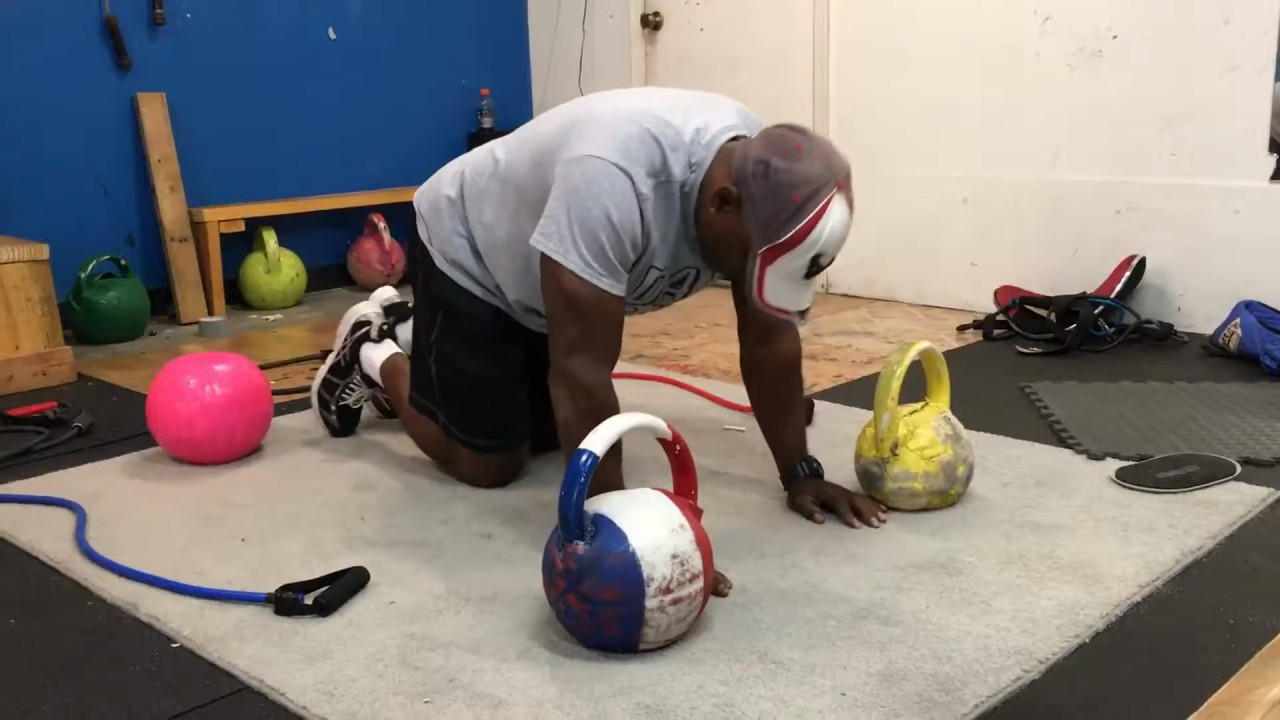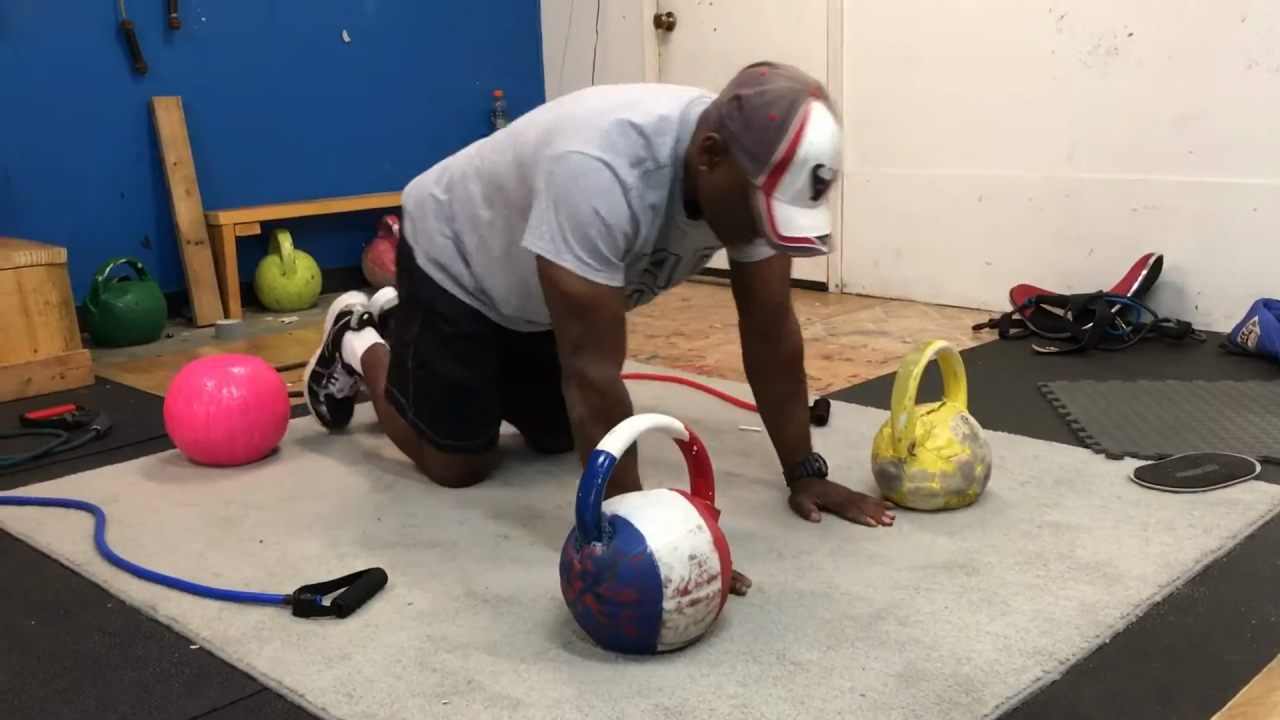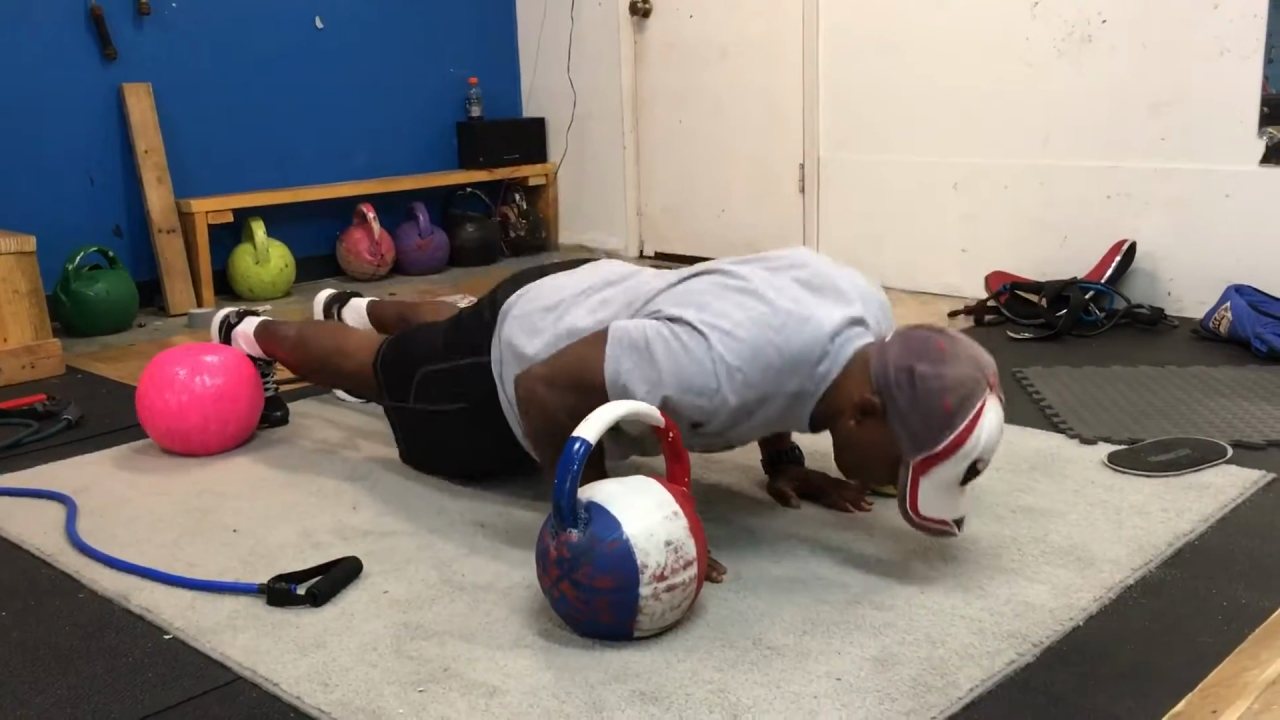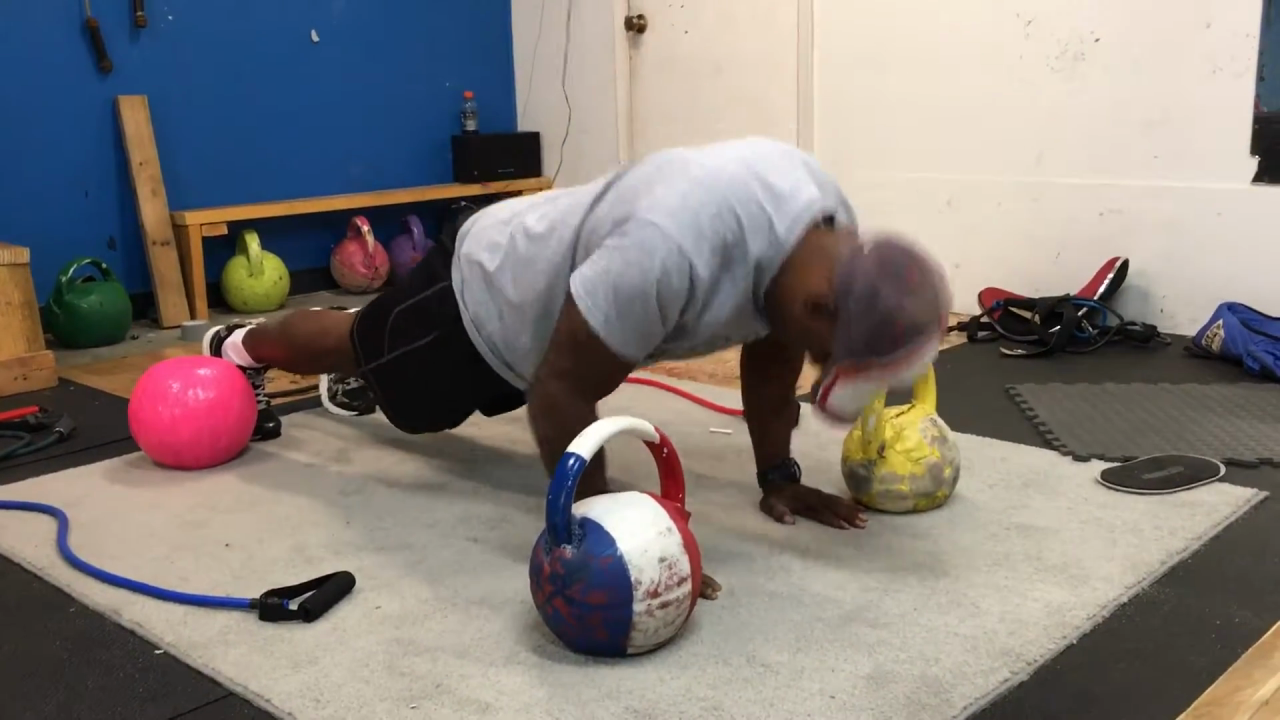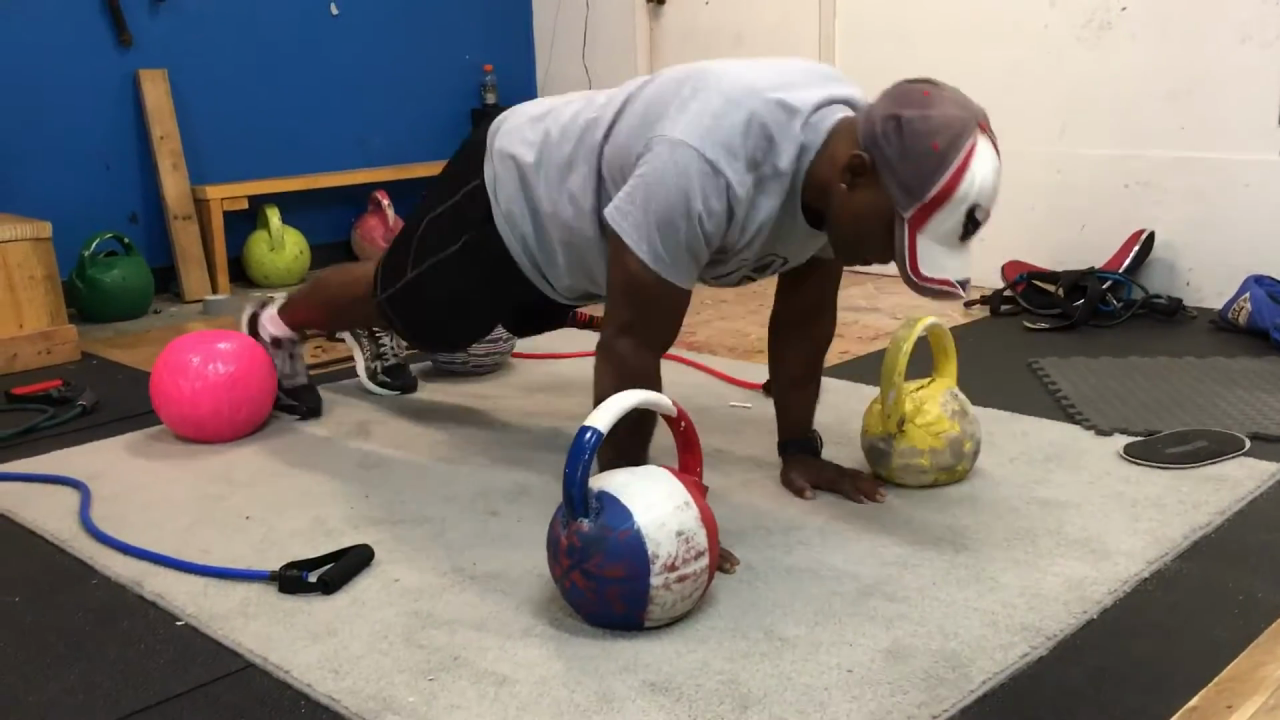
dt=1s
person 1, frame 1
left shoulder: (764, 188)
right shoulder: (617, 181)
left elbow: (770, 350)
right elbow: (583, 374)
left wrist: (803, 480)
left hip: (547, 288)
right hip: (472, 254)
left knee: (544, 438)
right knee: (491, 464)
left ankle: (409, 341)
right ankle: (372, 357)
person 1, frame 2
left shoulder: (759, 172)
right shoulder: (601, 171)
left elbow: (770, 332)
right elbow: (594, 371)
left wrist: (804, 472)
left hip: (539, 283)
right hip: (457, 254)
left knee: (557, 437)
right knee: (458, 463)
left ankle: (404, 321)
right ankle: (359, 343)
person 1, frame 3
left shoulder: (867, 321)
right shoulder: (720, 363)
right elbow: (541, 391)
left wrist: (781, 458)
left hip: (591, 301)
right hip: (521, 364)
left knee: (451, 325)
right knee: (386, 370)
left ankle: (355, 307)
right ankle: (251, 333)
person 1, frame 4
left shoulder: (829, 224)
right shoulder: (675, 250)
left elbow: (767, 341)
right elbow: (558, 392)
left wrist: (778, 477)
left hip: (560, 271)
right hip: (487, 293)
right knee: (365, 347)
left ankle: (346, 350)
right ankle: (239, 347)
person 1, frame 5
left shoulder: (853, 147)
right shoulder: (707, 162)
left elbow: (806, 310)
right elbow: (632, 346)
left wrist: (798, 450)
left hip: (575, 221)
right hip: (516, 192)
left knee: (436, 304)
right knee: (398, 296)
left ankle: (372, 343)
right ankle: (275, 323)
